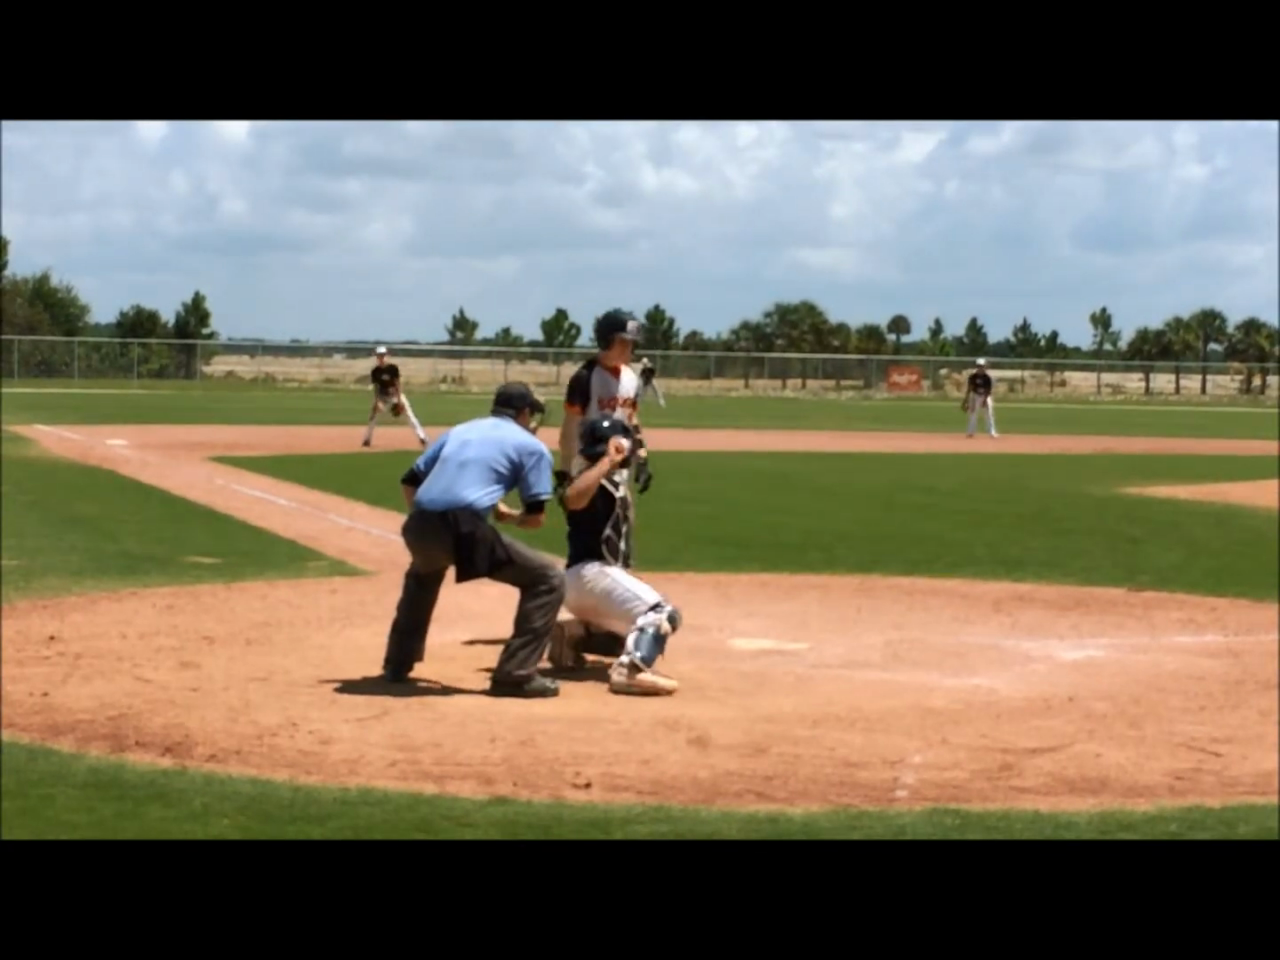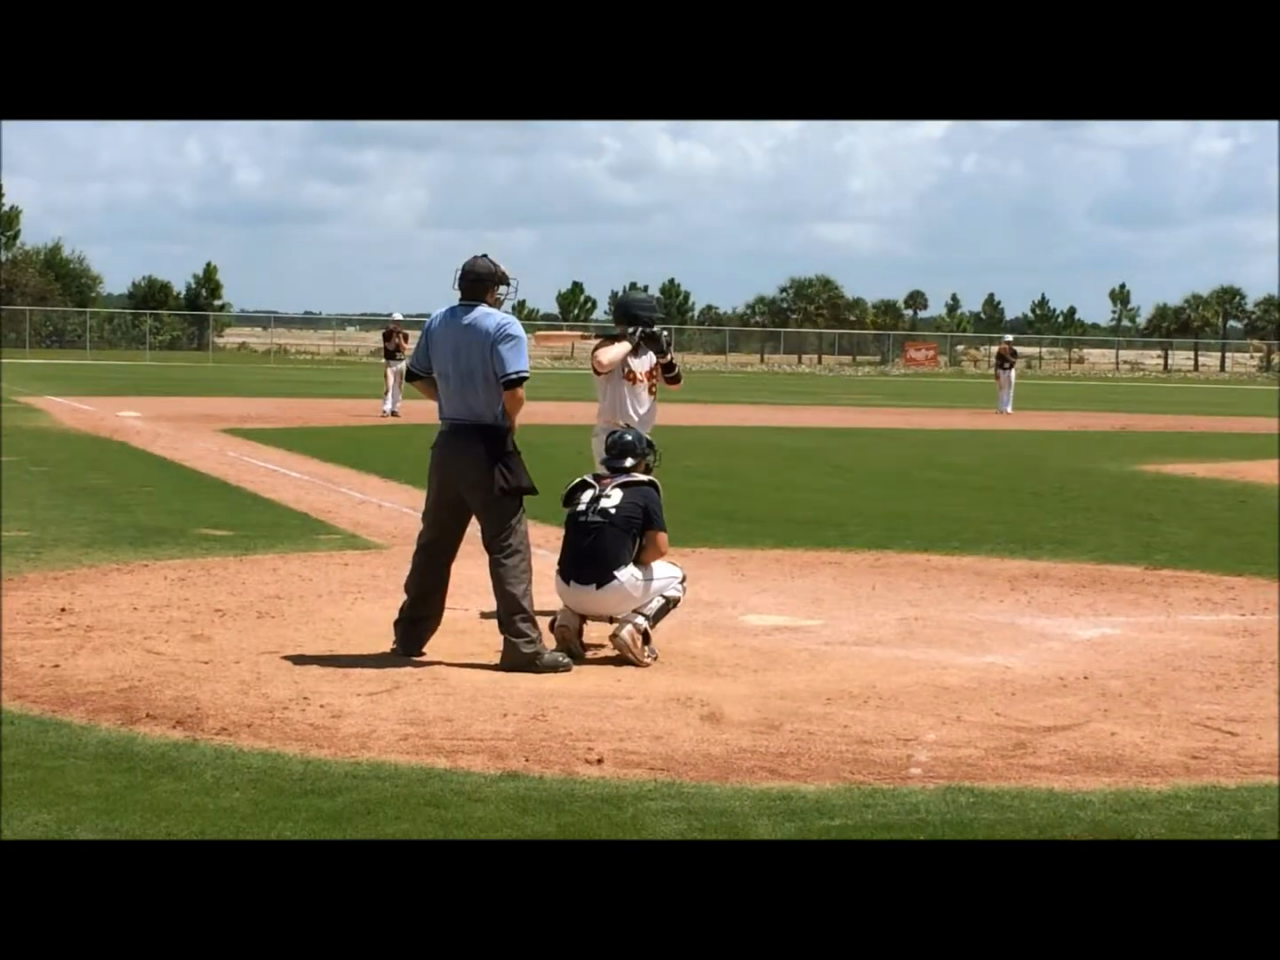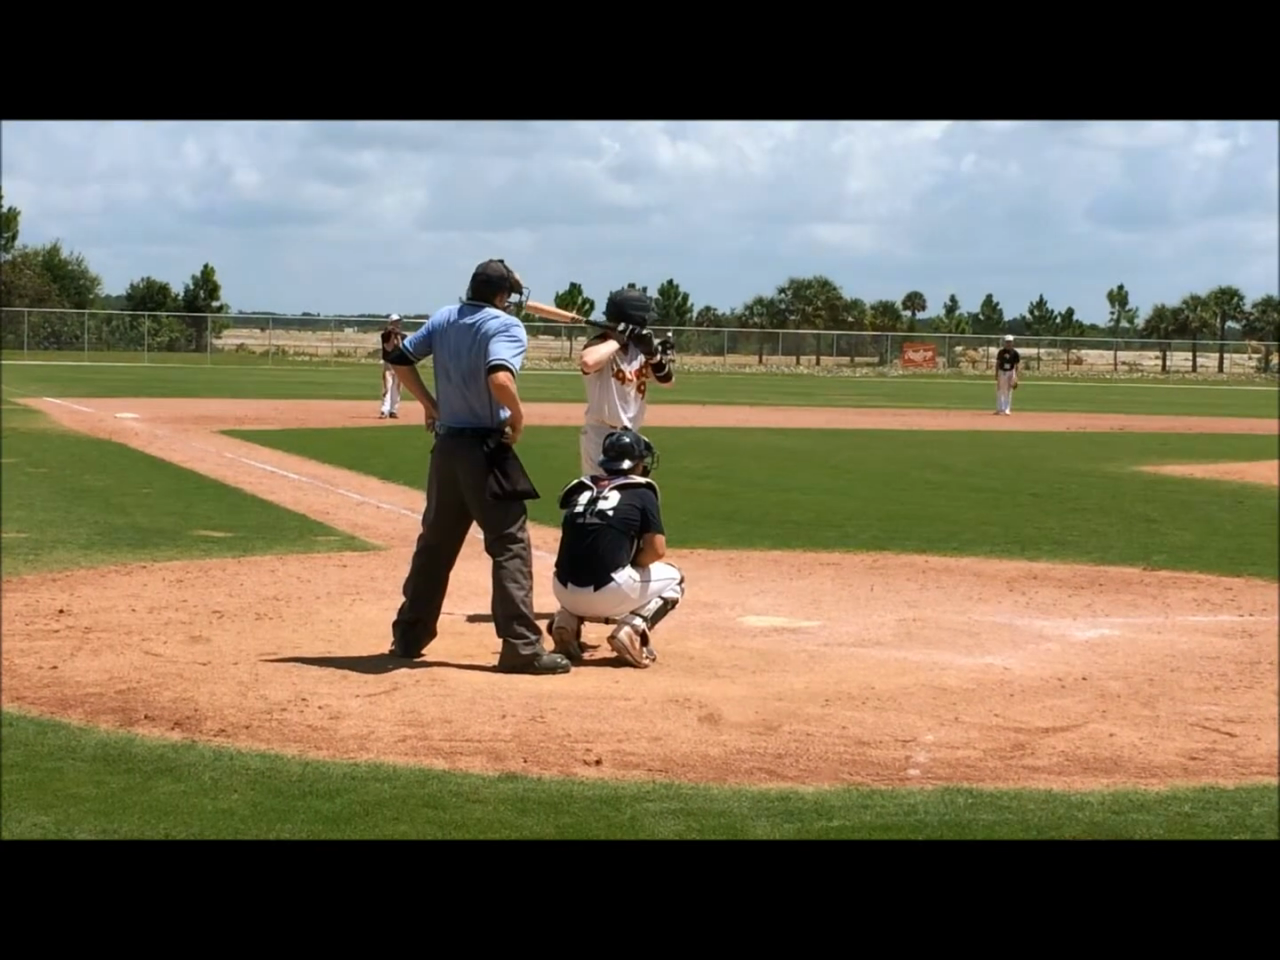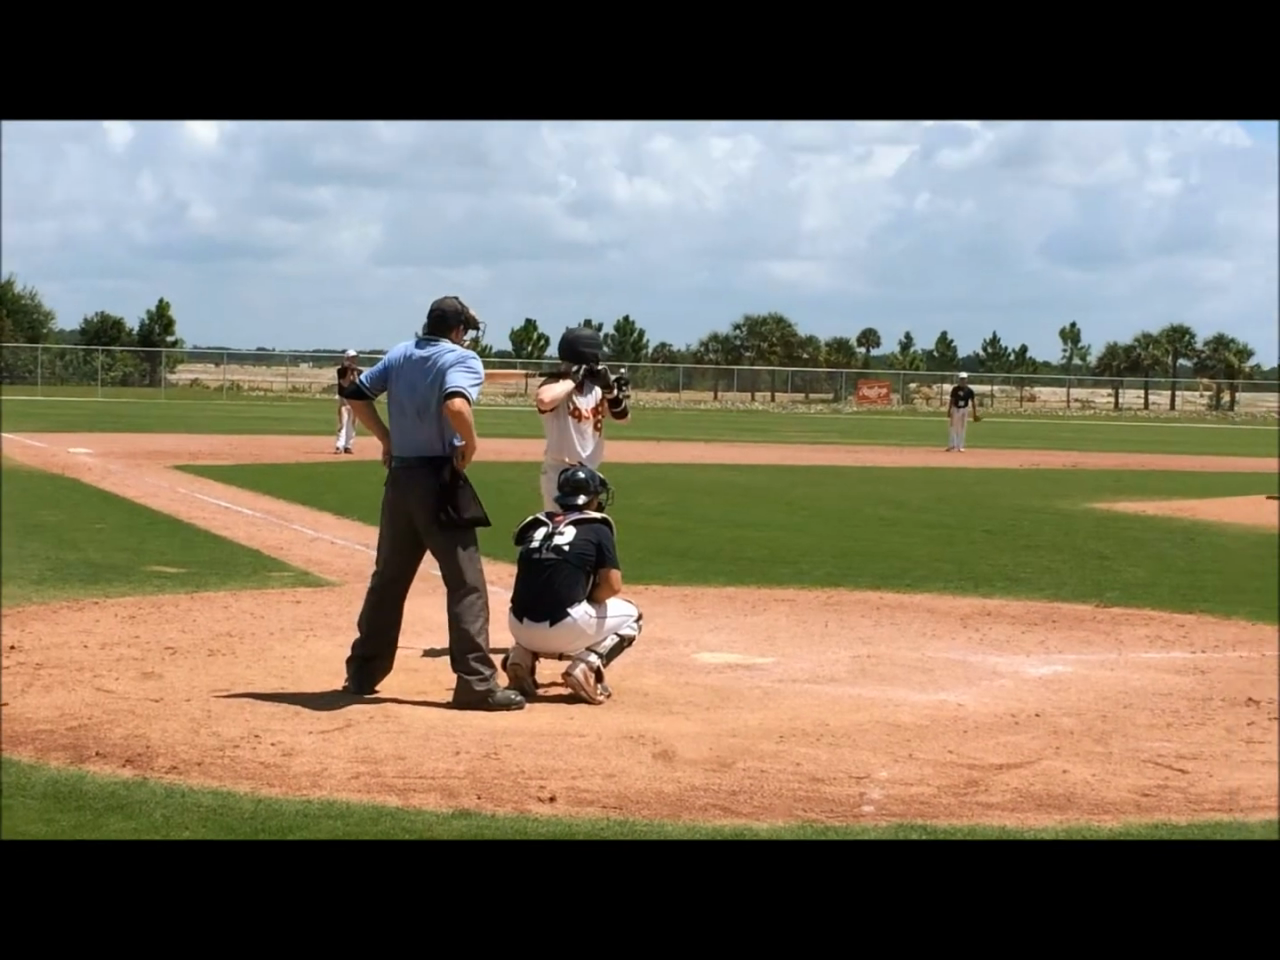
dt=0.5s
person 1, frame 1
left shoulder: (460, 429)
right shoulder: (532, 445)
left elbow: (410, 481)
right elbow: (535, 517)
right wrist: (512, 516)
left hip: (420, 527)
right hip: (464, 528)
left knee: (423, 573)
right knee: (547, 580)
left ankle: (397, 664)
right ankle: (516, 675)
person 1, frame 2
left shoulder: (437, 322)
right shoulder: (504, 326)
left elbow: (416, 377)
right elbow: (514, 393)
right wrist: (510, 420)
left hip: (447, 443)
right hip: (487, 446)
left knee: (434, 543)
right knee: (508, 546)
left ankle: (409, 636)
right ankle: (523, 647)
person 1, frame 3
left shoulder: (443, 318)
right shoulder: (506, 326)
left elbow: (400, 359)
right elbow: (499, 379)
left wrist: (429, 405)
right wrist: (517, 417)
left hip: (446, 446)
right hip: (485, 448)
left knee: (435, 544)
right knee: (510, 546)
left ankle: (409, 637)
right ankle: (522, 648)
person 1, frame 4
left shoulder: (399, 354)
right shoulder: (463, 359)
left elbow: (356, 395)
right elbow: (456, 406)
right wrist: (469, 445)
left hip: (400, 478)
right hip: (437, 479)
left knee: (388, 579)
right knee: (466, 581)
left ankle: (362, 673)
right ankle: (477, 684)
person 2, frame 1
left shoulder: (611, 481)
right shoulder: (596, 482)
right elbow: (572, 500)
right wrist: (608, 461)
left hip: (582, 579)
right hip: (592, 574)
right knee: (662, 614)
left ankle: (574, 634)
right ankle: (631, 668)
person 2, frame 2
left shoulder: (583, 487)
right shoulder: (644, 490)
right elbow: (659, 548)
left hip: (567, 589)
right hip: (610, 590)
right knee: (675, 577)
left ankle: (570, 618)
right ankle: (635, 626)
person 2, frame 3
left shoulder: (580, 489)
right shoulder: (641, 492)
right elbow: (656, 550)
left hip: (564, 592)
right hip: (608, 593)
right knee: (673, 578)
left ankle: (568, 620)
right ankle: (633, 629)
person 2, frame 4
left shoulder: (536, 525)
right shoulder: (597, 527)
right elbow: (612, 586)
left hip: (520, 627)
right hip: (564, 627)
right knee: (631, 615)
left ankle: (522, 655)
right ankle: (587, 665)
